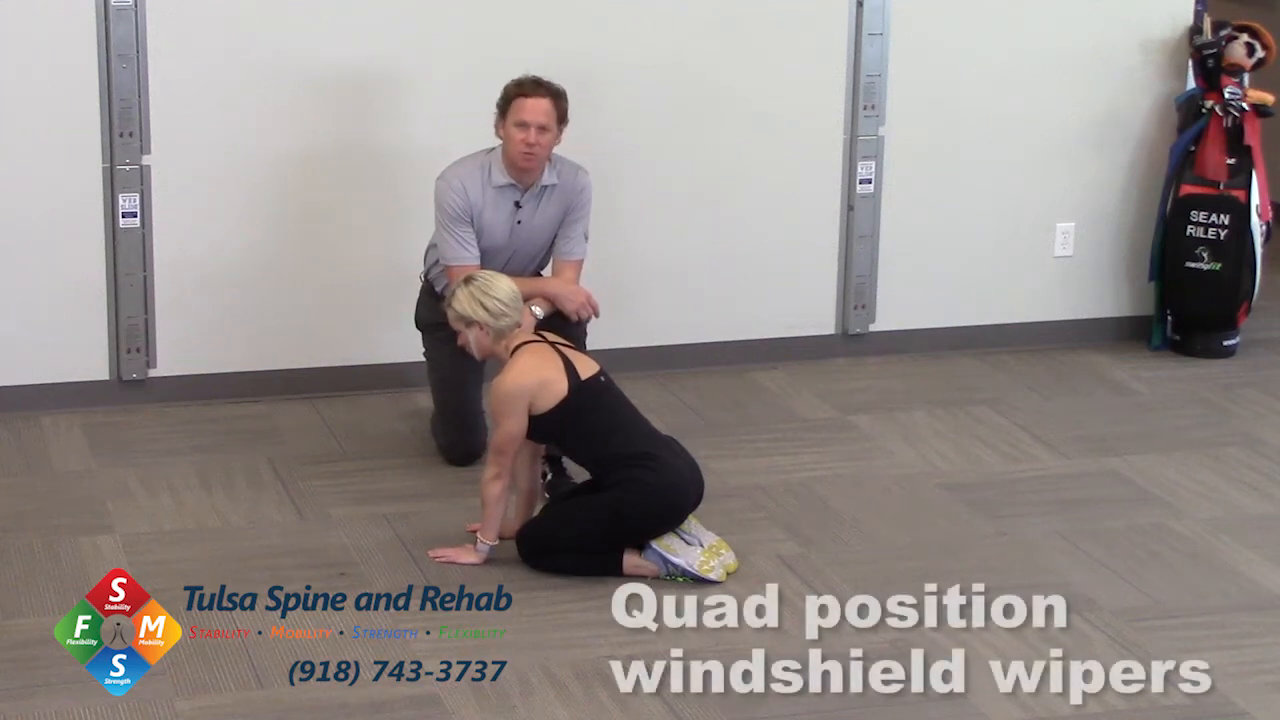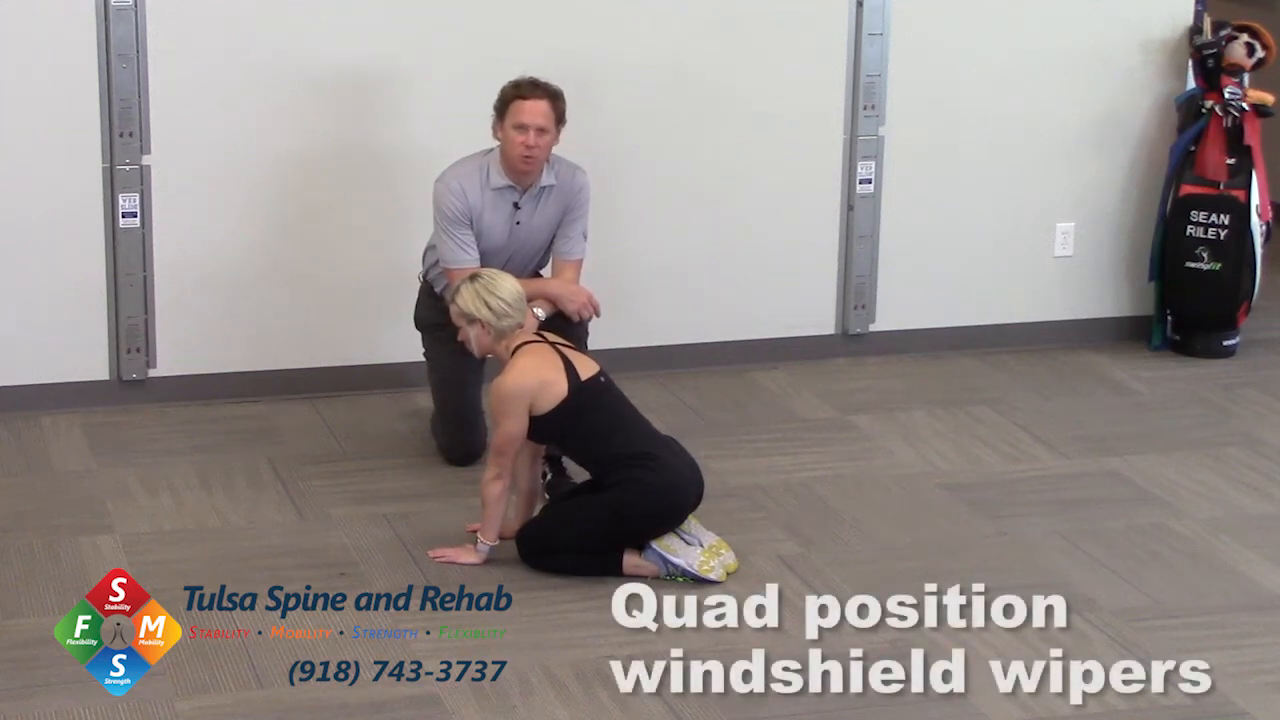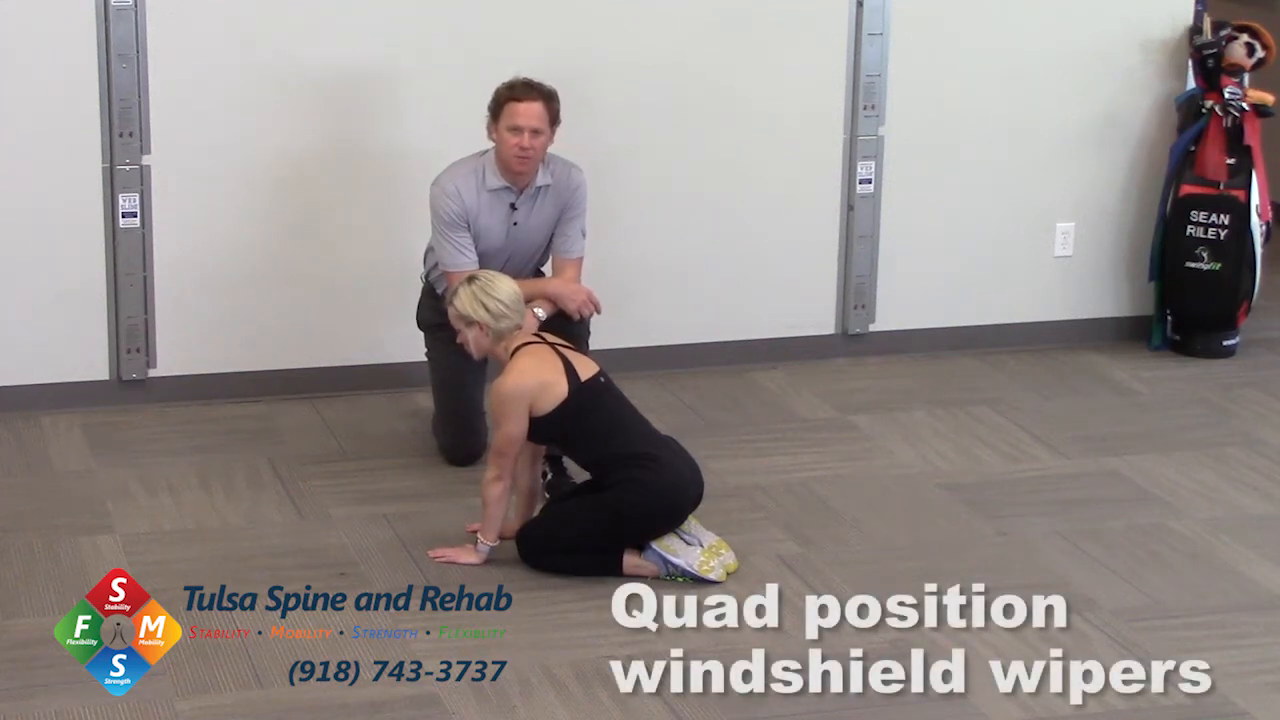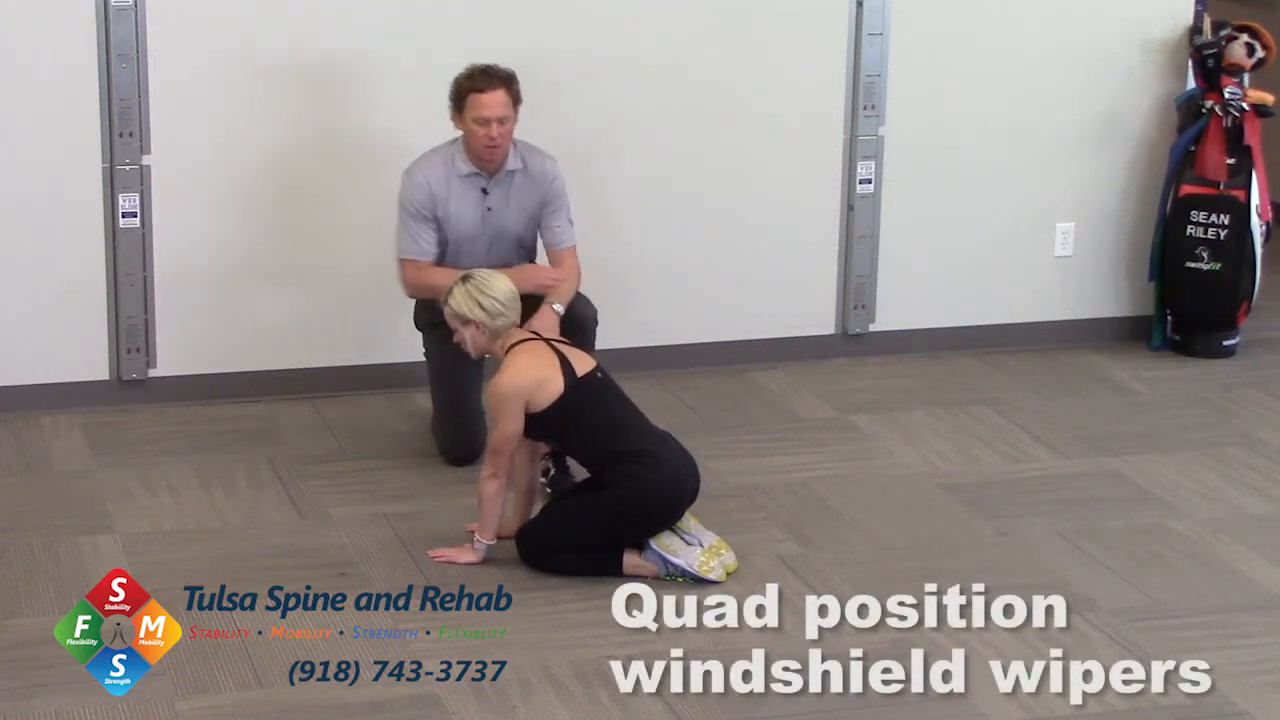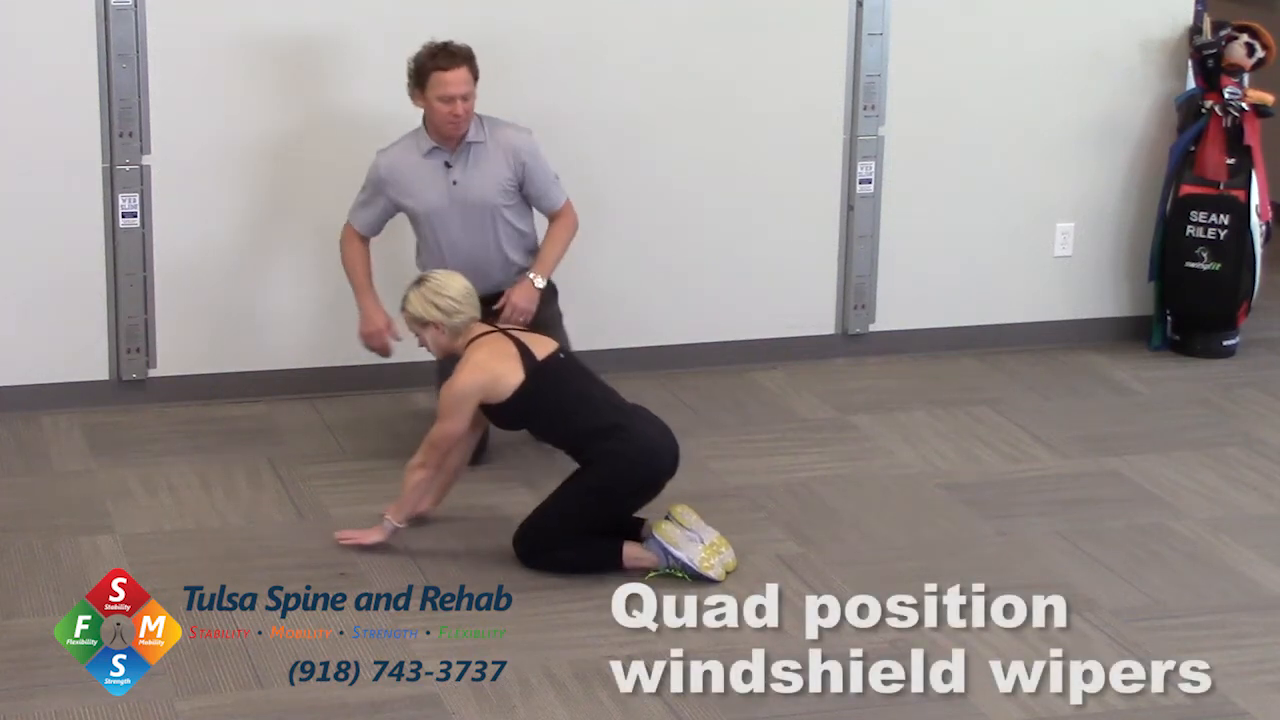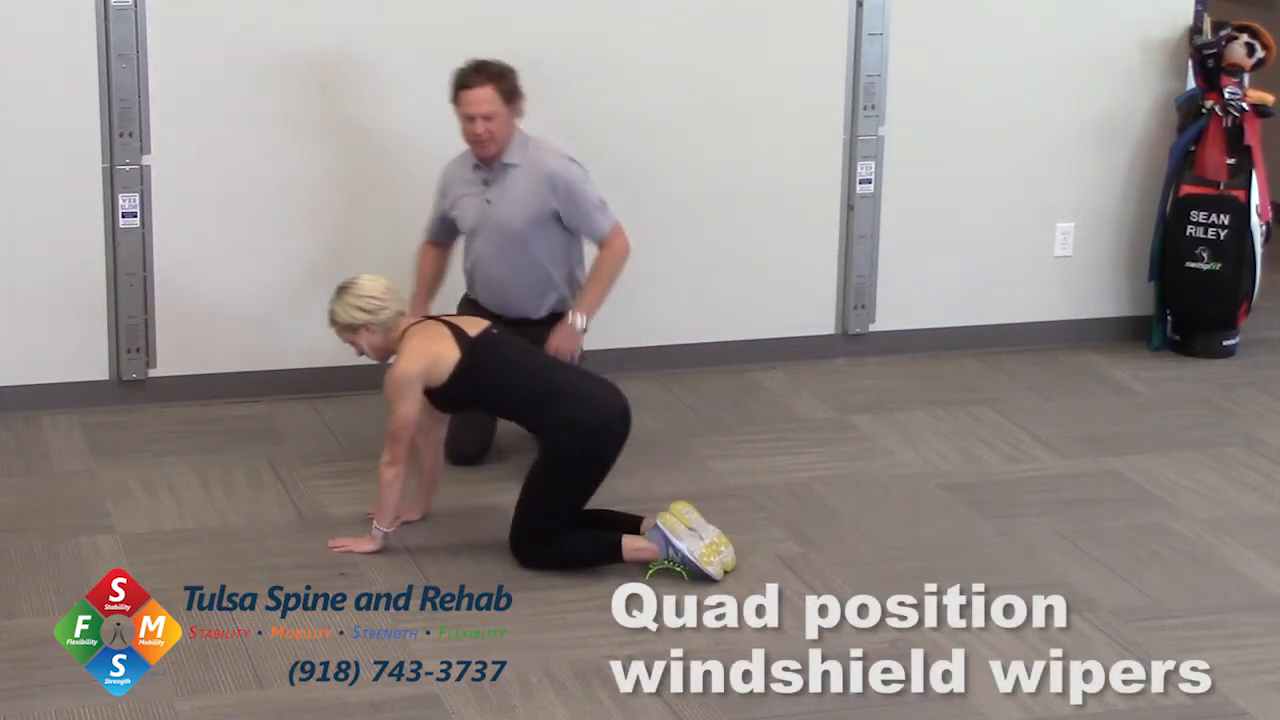
dt=0.5s
person 1, frame 1
left shoulder: (575, 183)
right shoulder: (458, 182)
left elbow: (567, 278)
left wrist: (533, 312)
right wrist: (548, 288)
left hip: (523, 292)
left knee: (569, 326)
right knee: (462, 447)
left ankle: (548, 451)
right ankle: (454, 398)
person 1, frame 2
left shoulder: (573, 183)
right shoulder: (457, 185)
left elbow: (567, 278)
left wrist: (535, 315)
right wrist: (549, 288)
left hip: (524, 293)
right hip: (451, 304)
left knee: (570, 325)
right knee: (461, 447)
left ankle: (549, 451)
right ankle: (455, 400)
person 1, frame 3
left shoulder: (569, 181)
right shoulder: (453, 188)
left elbow: (568, 275)
left wrist: (534, 314)
right wrist: (547, 288)
left hip: (524, 293)
left knee: (572, 324)
right knee: (462, 448)
left ankle: (550, 450)
right ankle: (457, 395)
person 1, frame 4
left shoulder: (542, 170)
right shoulder: (425, 179)
left elbow: (565, 261)
right elbow: (415, 278)
left wrist: (550, 311)
right wrist: (505, 278)
left hip: (518, 291)
left knee: (580, 316)
right knee: (461, 448)
right ankle: (454, 393)
person 1, frame 5
left shoulder: (514, 144)
right shoulder: (391, 165)
left elbow: (565, 217)
right elbow: (354, 237)
left wrist: (533, 282)
right wrist: (370, 308)
left hip: (519, 294)
person 1, frame 6
left shoulder: (554, 171)
right shoulder: (454, 174)
left elbow: (616, 245)
right elbow: (435, 244)
left wrist: (576, 321)
right wrist: (417, 310)
left hip: (546, 325)
right hip: (481, 319)
right knee: (463, 450)
person 2, frame 1
left shoulder: (513, 381)
right shoulder: (547, 344)
left elbow: (498, 472)
right elbow: (528, 451)
left wrist: (481, 546)
right wrist: (520, 520)
left hip: (654, 489)
right hip: (674, 471)
left knee: (535, 543)
right knee: (559, 511)
left ankle: (661, 559)
right ankle: (666, 529)
person 2, frame 2
left shoulder: (513, 382)
right shoulder: (546, 345)
left elbow: (499, 472)
right elbow: (528, 452)
left wrist: (481, 547)
right wrist: (520, 520)
left hip: (654, 489)
right hip: (674, 472)
left knee: (534, 543)
right knee: (557, 513)
left ankle: (661, 560)
right ankle: (666, 529)
person 2, frame 3
left shoulder: (513, 383)
right shoulder: (545, 346)
left elbow: (499, 474)
right elbow: (528, 452)
left wrist: (482, 546)
right wrist: (521, 520)
left hip: (655, 489)
right hip: (673, 472)
left knee: (535, 543)
right knee: (558, 511)
left ankle: (662, 558)
right ankle: (666, 528)
person 2, frame 4
left shoulder: (509, 381)
right shoulder: (543, 344)
left elbow: (495, 472)
right elbow: (524, 451)
left wrist: (481, 544)
right wrist: (518, 520)
left hip: (653, 486)
right hip: (672, 468)
left knee: (534, 543)
right knee: (558, 515)
left ankle: (659, 560)
right ankle: (664, 529)
person 2, frame 5
left shoulder: (470, 377)
right shoulder: (507, 339)
left elbow: (426, 462)
right elbow: (465, 439)
left wrist: (387, 526)
right wrist: (428, 502)
left hip: (631, 459)
right hip: (652, 442)
left knee: (533, 546)
right knee: (566, 520)
left ankle: (659, 553)
right ankle: (661, 529)
person 2, frame 6
left shoulder: (406, 366)
right shoulder: (440, 329)
left elbow: (394, 459)
right elbow: (432, 430)
left wrist: (378, 534)
right wrist: (420, 505)
left hip: (581, 421)
right hip: (603, 405)
left knee: (531, 546)
right knee: (554, 520)
left ankle: (659, 545)
right ankle: (662, 525)
